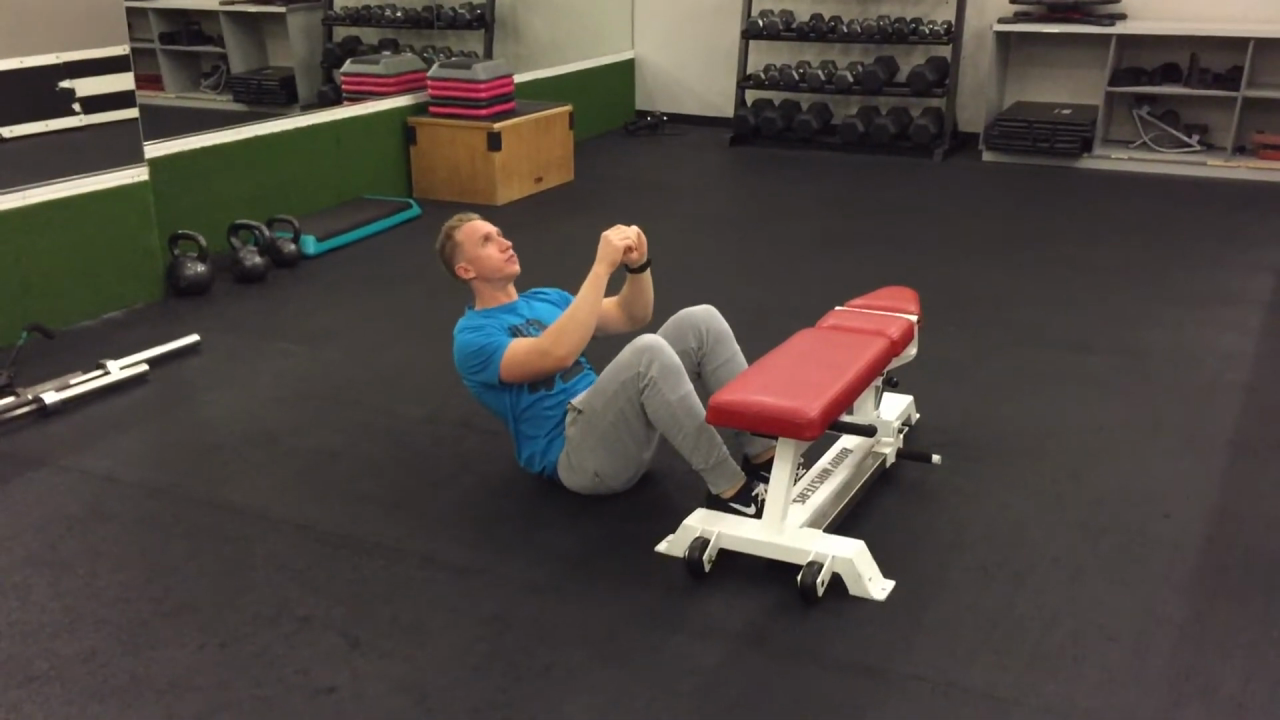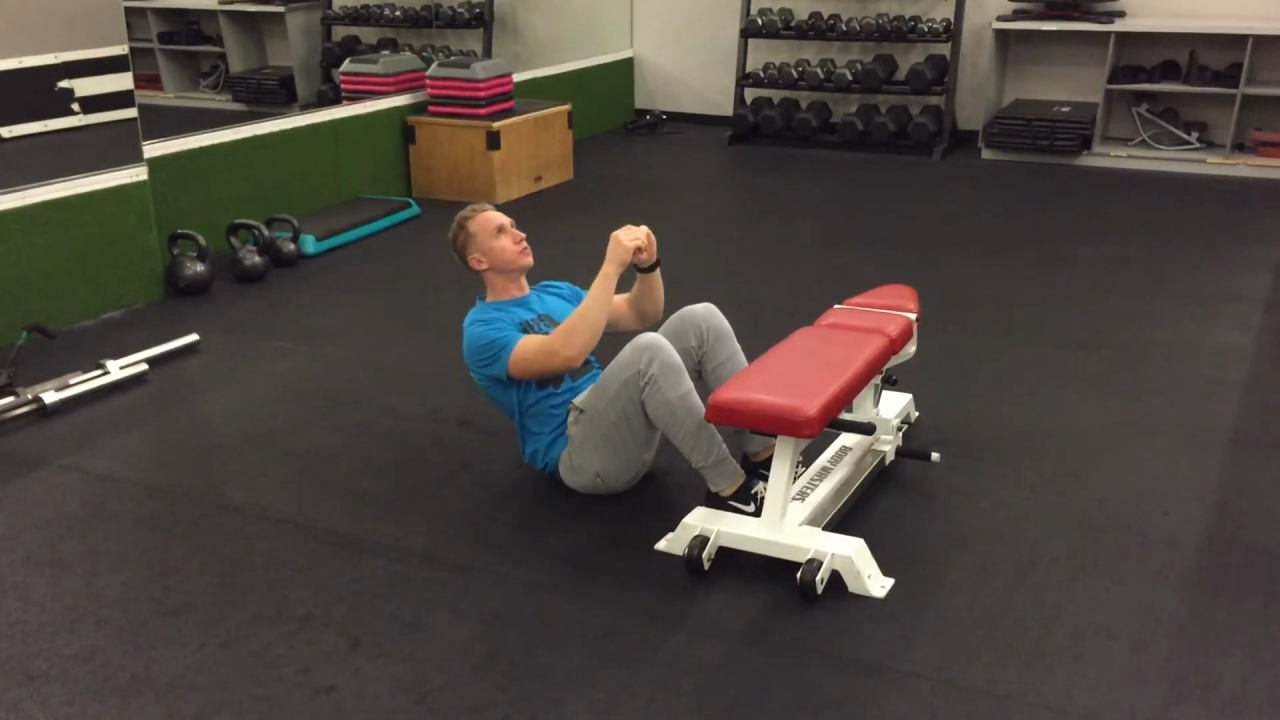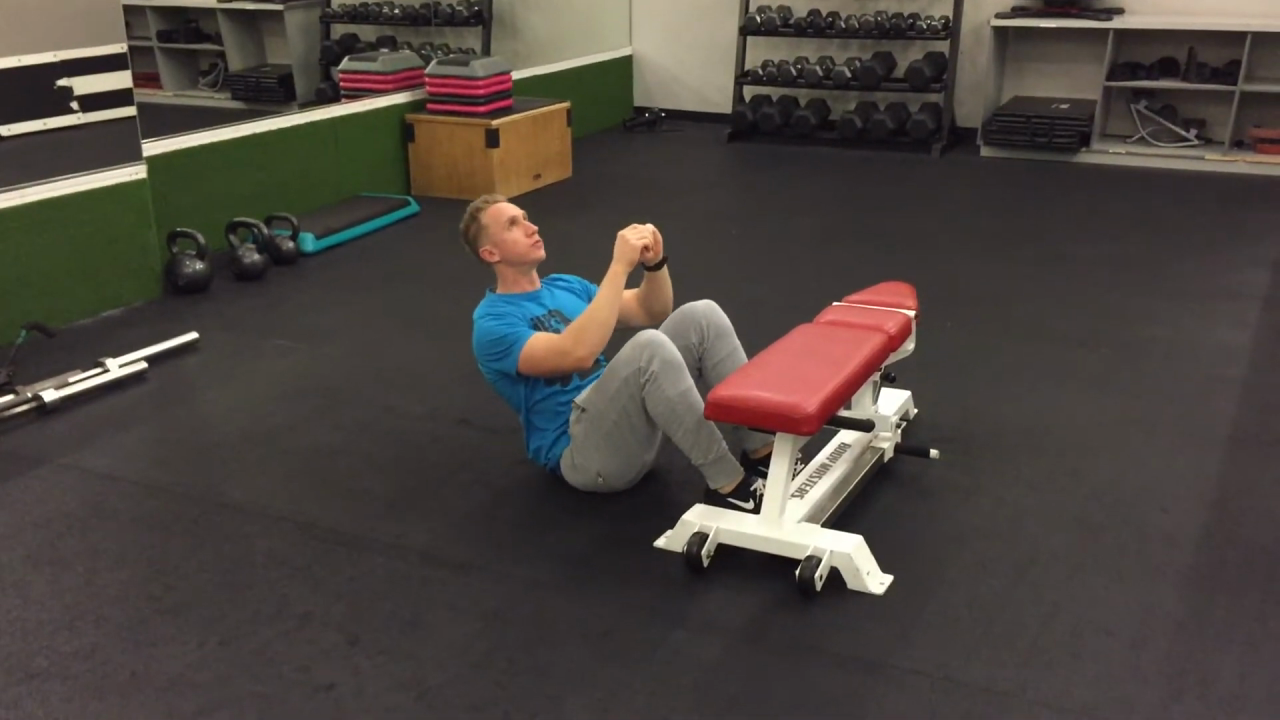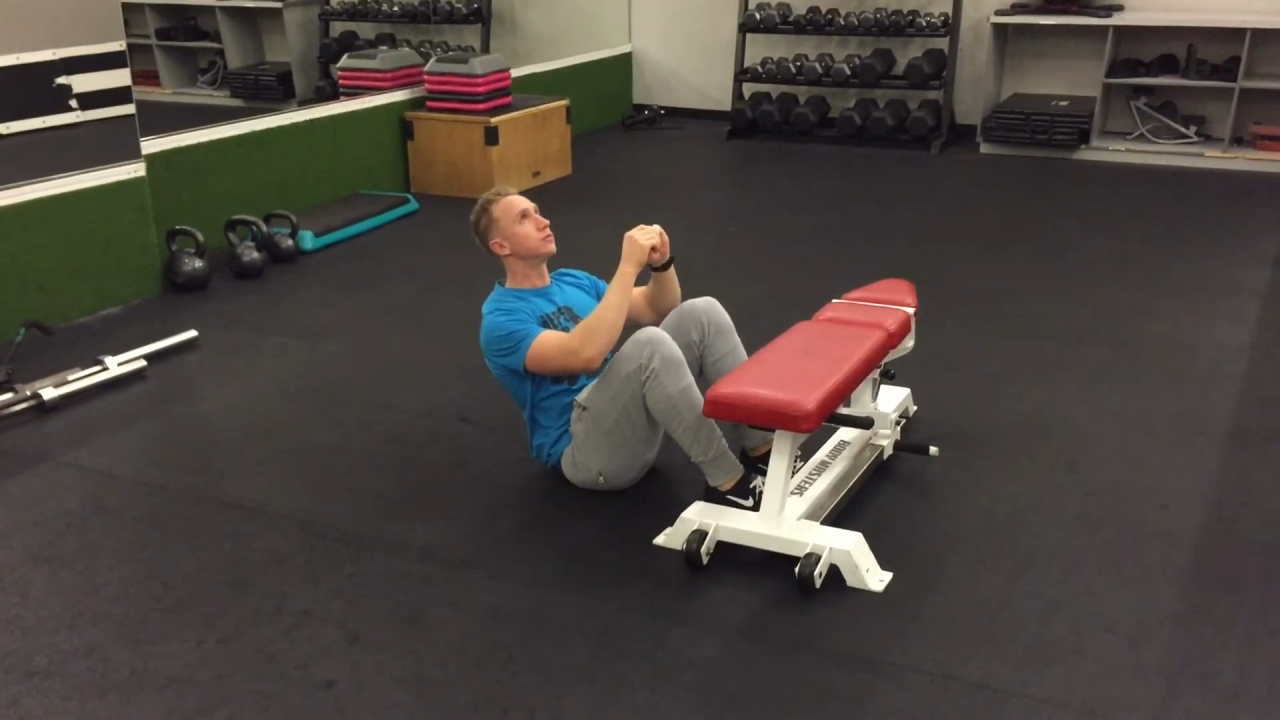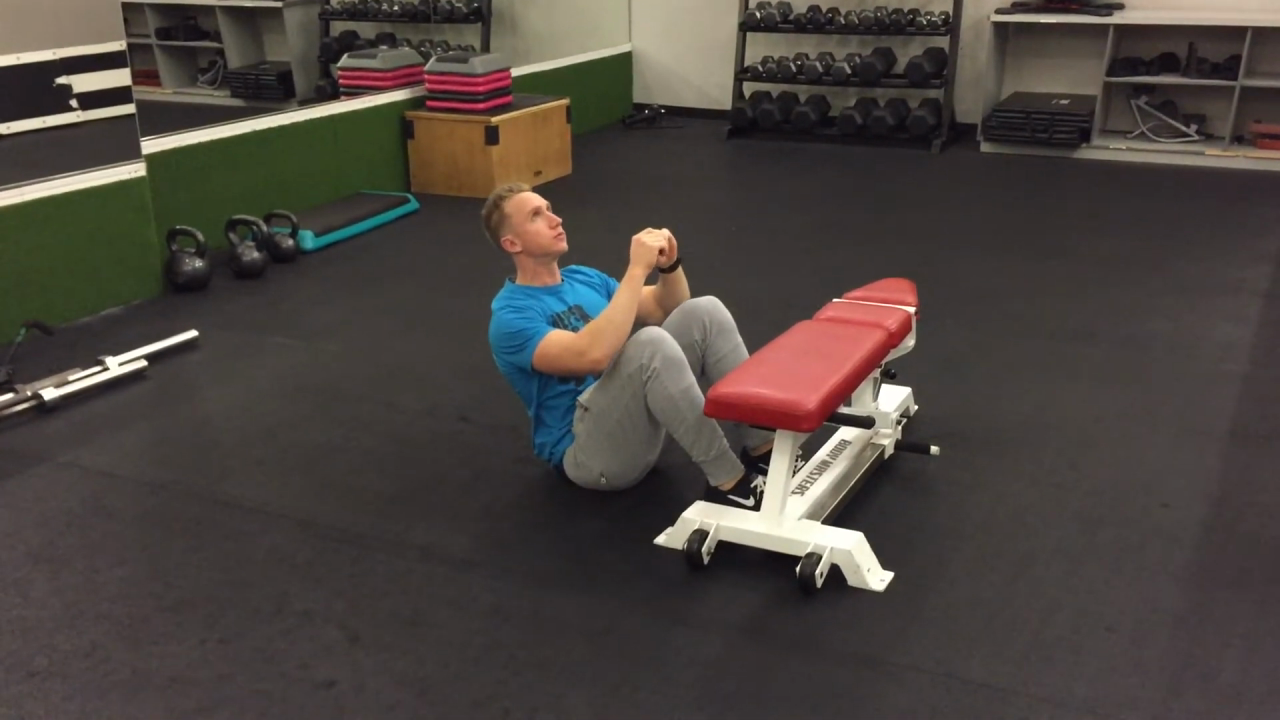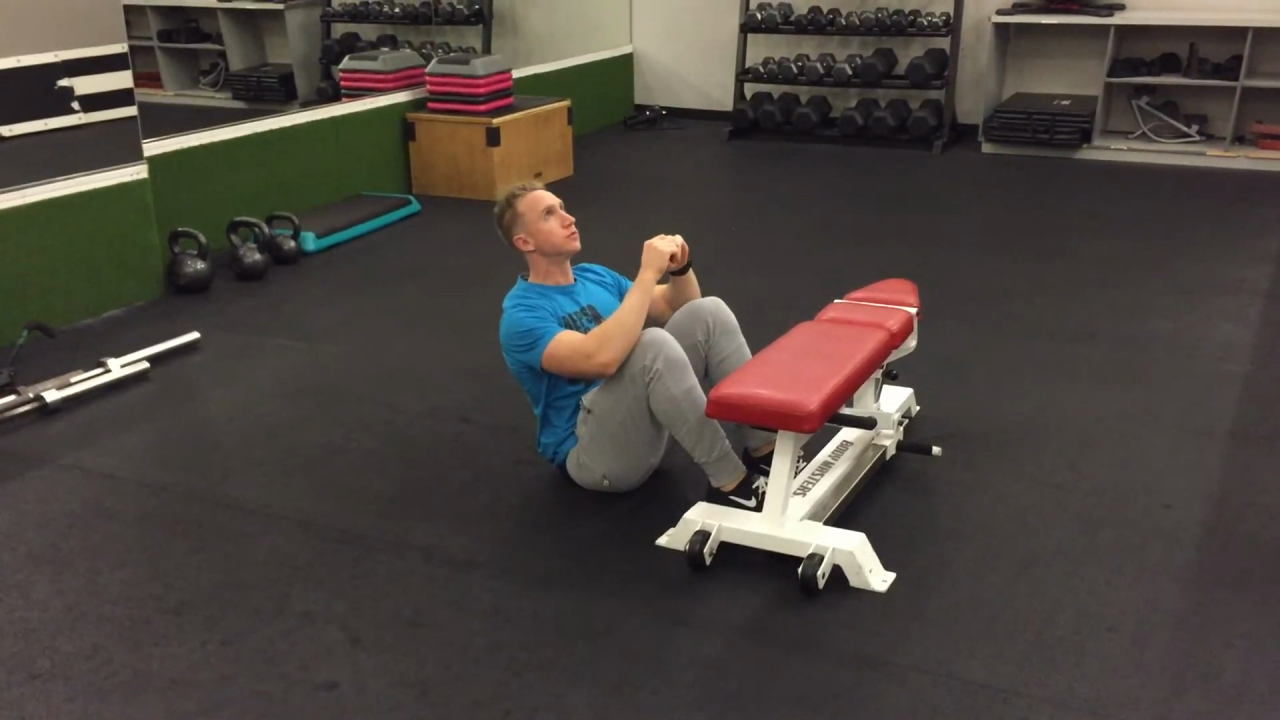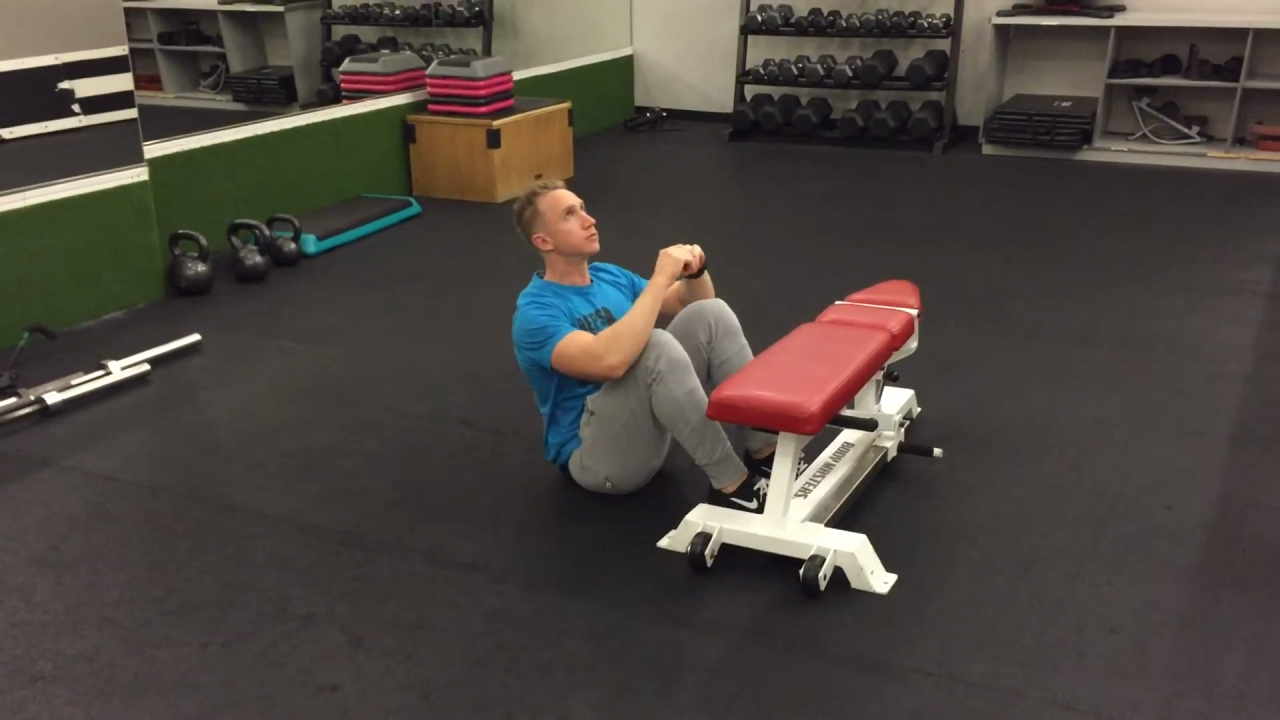
dt=0.3s
person 1, frame 1
left shoulder: (543, 300)
right shoulder: (474, 337)
left elbow: (633, 317)
right elbow: (557, 354)
left wrist: (637, 265)
right wrist: (602, 267)
left hip: (612, 419)
right hip: (574, 452)
left knee: (700, 321)
right knee: (648, 351)
left ankle: (763, 458)
right ankle: (730, 491)
person 1, frame 2
left shoulder: (556, 293)
right shoulder: (483, 330)
left elbow: (644, 315)
right elbow: (566, 354)
left wrist: (647, 264)
right wrist: (611, 267)
left hip: (619, 415)
right hip: (579, 452)
left knee: (700, 319)
right knee: (648, 350)
left ankle: (762, 457)
right ankle: (729, 489)
person 1, frame 3
left shoulder: (565, 286)
right shoulder: (493, 324)
left elbow: (654, 312)
right elbow: (577, 354)
left wrist: (654, 262)
right wrist: (620, 266)
left hip: (624, 416)
right hip: (582, 451)
left knee: (701, 316)
right knee: (649, 347)
left ankle: (761, 454)
right ankle: (728, 486)
person 1, frame 4
left shoulder: (573, 282)
right shoulder: (502, 318)
left elbow: (660, 311)
right elbow: (586, 354)
left wrist: (661, 263)
right wrist: (629, 266)
left hip: (629, 411)
right hip: (584, 448)
left knee: (702, 313)
right knee: (650, 344)
left ankle: (761, 451)
right ankle: (728, 483)
person 1, frame 5
left shoulder: (583, 279)
right shoulder: (512, 316)
left elbow: (667, 310)
right elbow: (592, 355)
left wrist: (669, 265)
right wrist: (637, 269)
left hip: (635, 417)
right hip: (586, 450)
left knee: (704, 313)
right knee: (651, 343)
left ankle: (761, 450)
right ankle: (729, 482)
person 1, frame 6
left shoulder: (595, 277)
right shoulder: (522, 314)
left elbow: (678, 309)
right elbow: (601, 359)
left wrist: (679, 267)
right wrist: (648, 274)
left hip: (640, 417)
right hip: (590, 451)
left knee: (709, 313)
right knee: (654, 344)
left ankle: (763, 451)
right ankle: (730, 483)
person 1, frame 7
left shoulder: (608, 276)
right shoulder: (536, 313)
left elbow: (694, 303)
right elbow: (608, 362)
left wrist: (694, 270)
right wrist: (660, 279)
left hip: (643, 422)
right hip: (593, 452)
left knee: (712, 315)
right knee: (658, 346)
left ankle: (765, 453)
right ankle: (732, 484)
